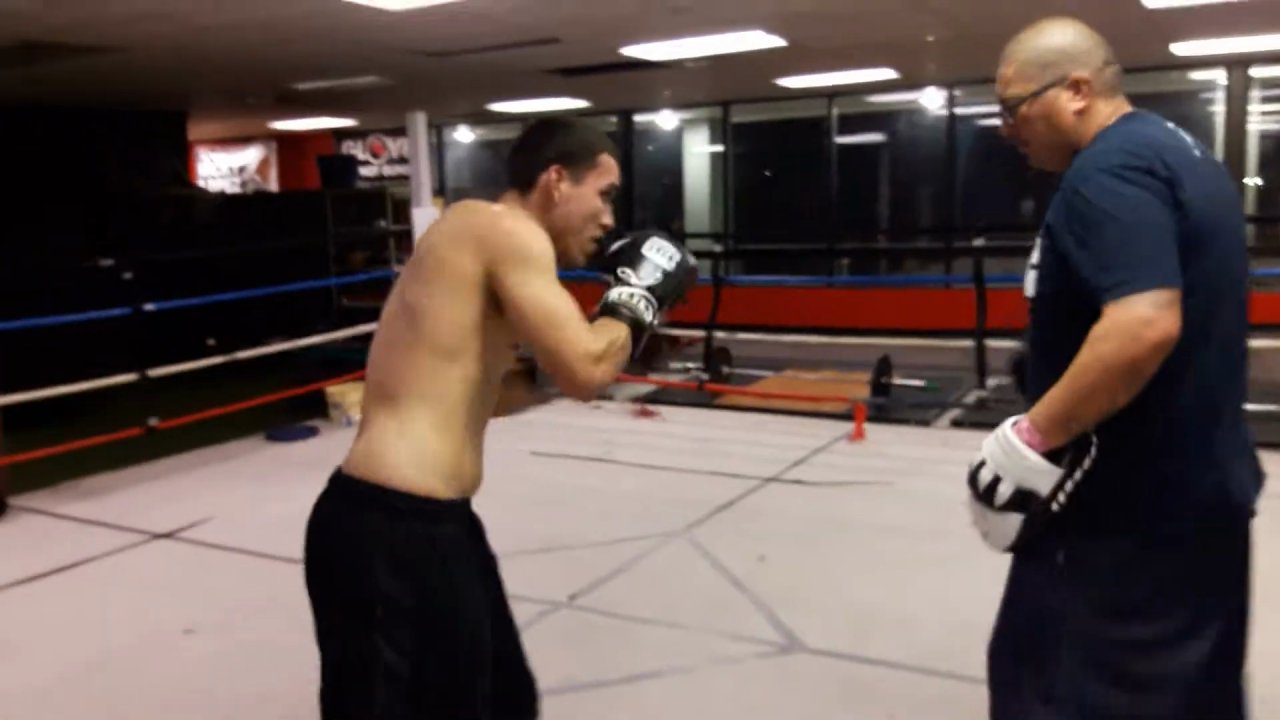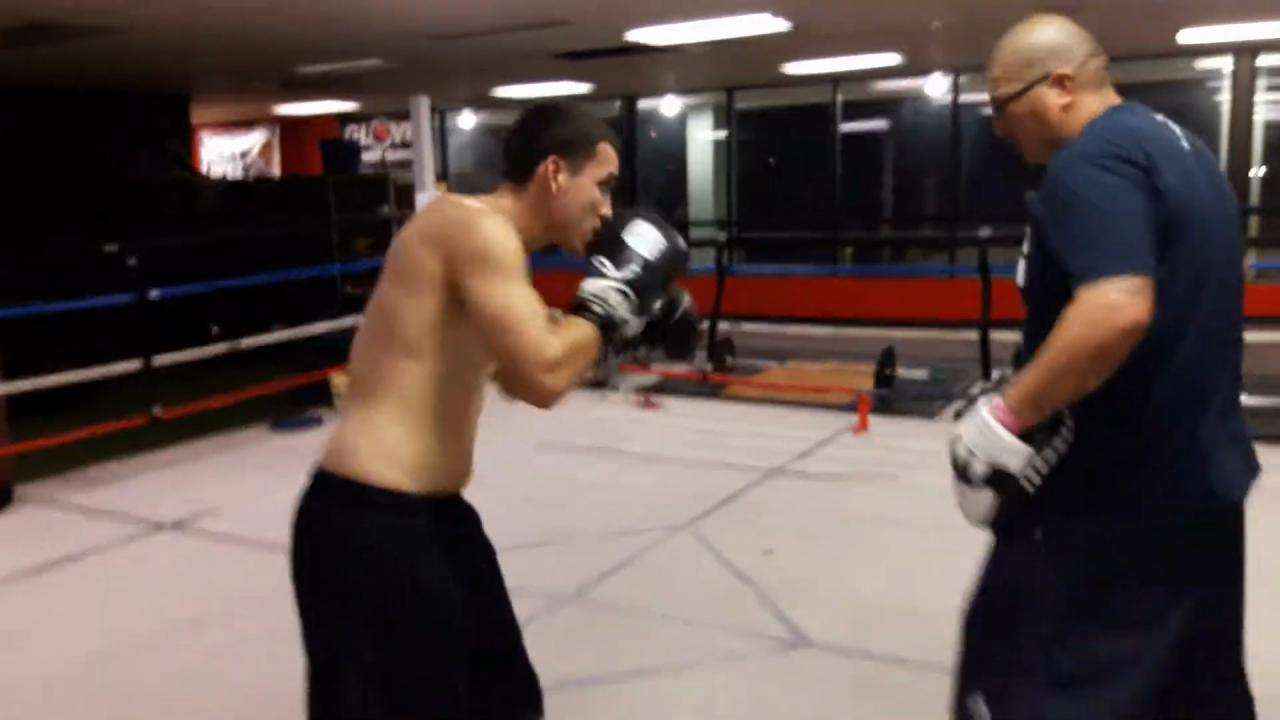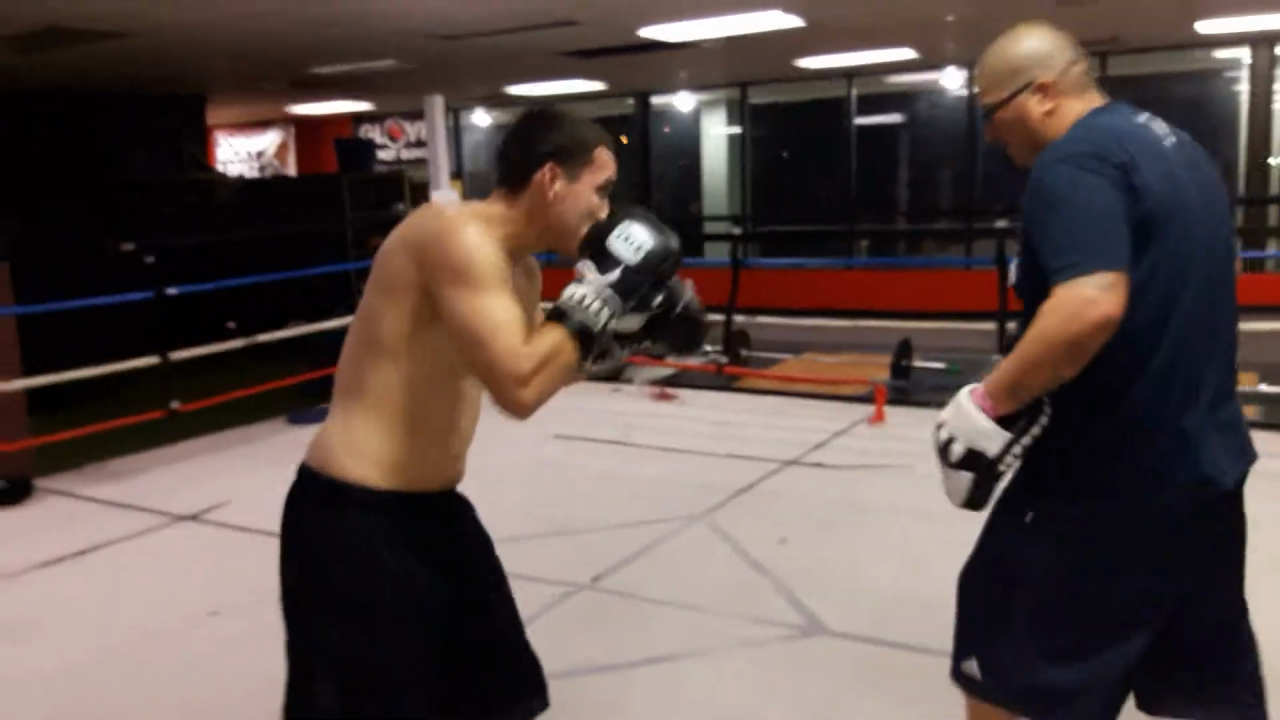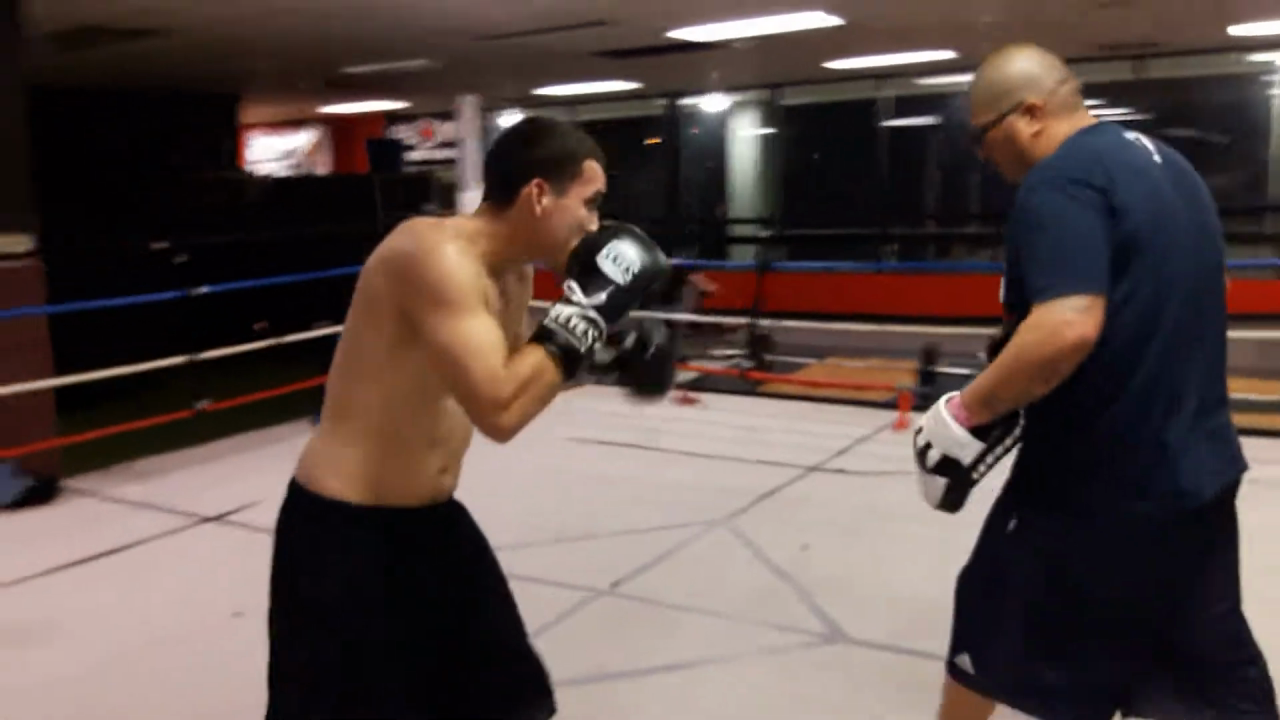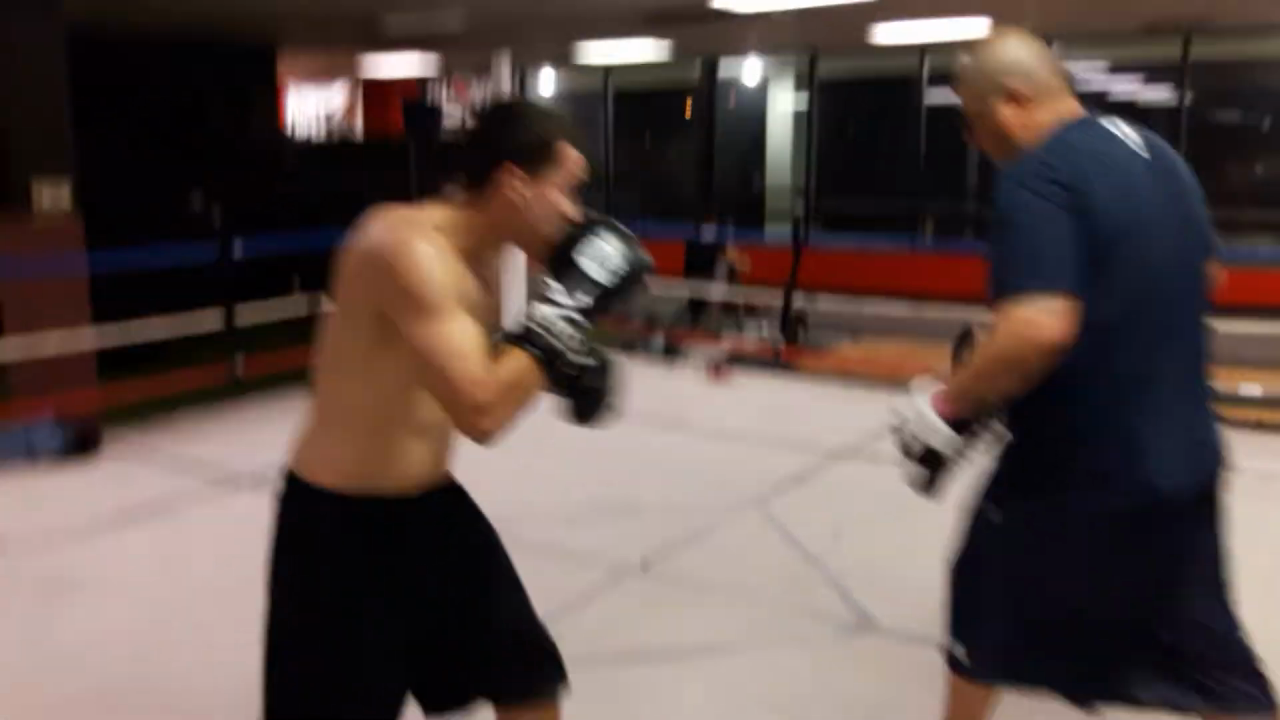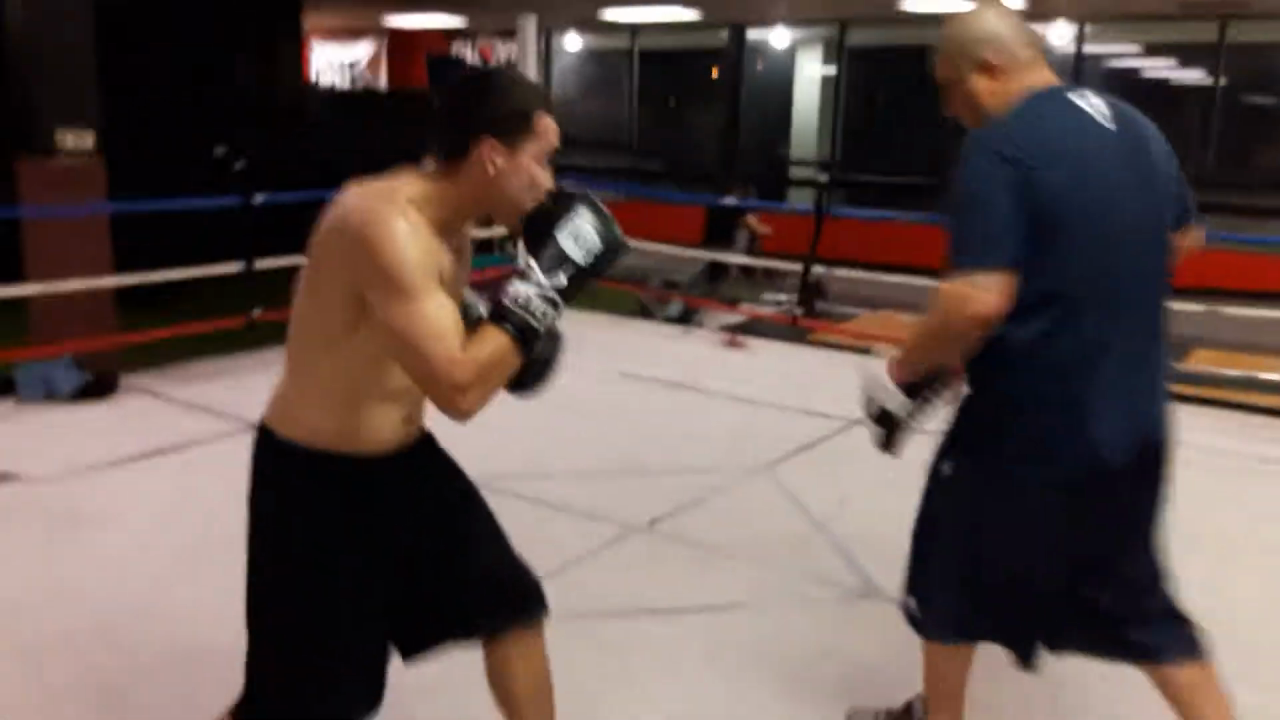
dt=0.1s
person 1, frame 1
left shoulder: (1106, 174)
right shoulder: (1178, 152)
left elbow: (1145, 325)
left wrist: (1032, 439)
right wrist: (1061, 326)
left hip: (1132, 498)
right hip: (1202, 479)
person 1, frame 2
left shoulder: (1092, 161)
right shoulder: (1184, 151)
left elbow: (1113, 311)
left wrist: (1009, 416)
left hip: (1113, 480)
right hip: (1208, 463)
left knee: (1013, 657)
person 1, frame 3
left shoulder: (1073, 163)
right shoulder: (1175, 148)
left elbow: (1091, 306)
left wrist: (989, 403)
left hip: (1109, 468)
right hip: (1203, 452)
left knee: (1002, 624)
right knee: (1209, 662)
person 1, frame 4
left shoulder: (1059, 184)
right shoulder: (1169, 166)
left elbow: (1067, 326)
left wrist: (968, 411)
left hip: (1097, 475)
right hip: (1197, 464)
left knee: (997, 613)
right knee: (1215, 657)
person 1, frame 5
left shoulder: (1037, 177)
right shoulder: (1159, 156)
left elbow: (1039, 327)
right elbow: (1202, 277)
left wrist: (945, 405)
left hip: (1076, 468)
right hip: (1178, 456)
left knee: (991, 602)
right knee: (1199, 643)
person 1, frame 6
left shoulder: (1001, 148)
right shoulder: (1136, 130)
left elbow: (979, 300)
right elbow: (1183, 241)
left wrist: (905, 371)
left hip: (1028, 424)
right hip: (1131, 420)
left knee: (953, 571)
right knee: (1131, 592)
person 2, frame 1
left shoulder: (473, 245)
right shoulder: (501, 229)
right elbow: (585, 372)
left wrist: (544, 374)
right wrist: (639, 290)
left hip: (427, 523)
right hip: (389, 533)
person 2, frame 2
left shoulder: (504, 247)
right shoulder: (472, 226)
left elbow: (524, 369)
right elbow: (544, 376)
left wrist: (629, 320)
right wrist: (621, 281)
left hip: (435, 516)
right hip: (368, 527)
person 2, frame 3
left shoulder: (511, 259)
right shoulder: (452, 236)
left elbow: (527, 367)
right elbow: (520, 386)
left wrist: (628, 322)
right wrist: (603, 287)
left hip: (433, 512)
right hip: (354, 524)
person 2, frame 4
left shoulder: (506, 272)
right shoulder: (437, 255)
left elbow: (507, 376)
right elbow: (500, 409)
left wrist: (609, 348)
right wrist: (589, 303)
left hip: (432, 524)
right hip: (344, 539)
person 2, frame 5
left shoulder: (478, 255)
right shoulder: (409, 248)
right elbow: (482, 411)
left wrist: (562, 360)
right wrist: (569, 302)
left hip: (431, 505)
right hip: (338, 527)
person 2, frame 6
left shoulder: (445, 215)
right shoulder: (384, 223)
right elbow: (459, 389)
left wrist: (520, 326)
right wrist: (543, 283)
left hip: (405, 458)
right hip: (313, 480)
left knee: (511, 605)
